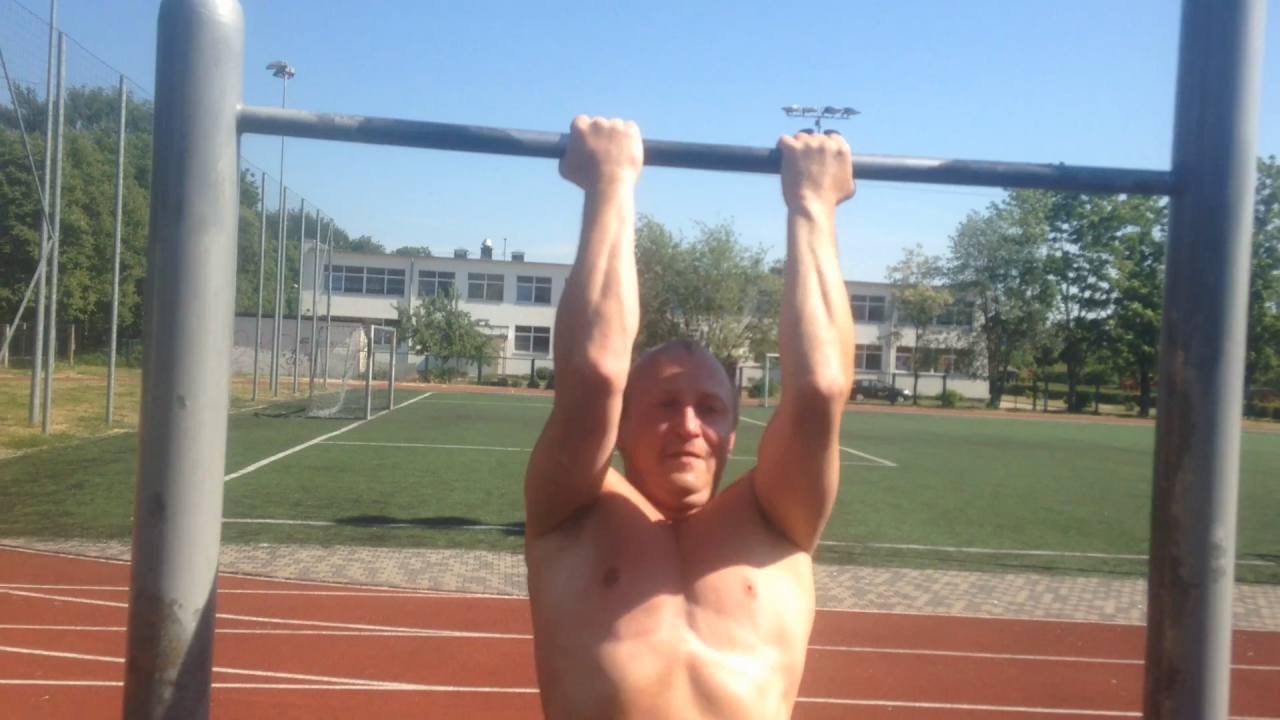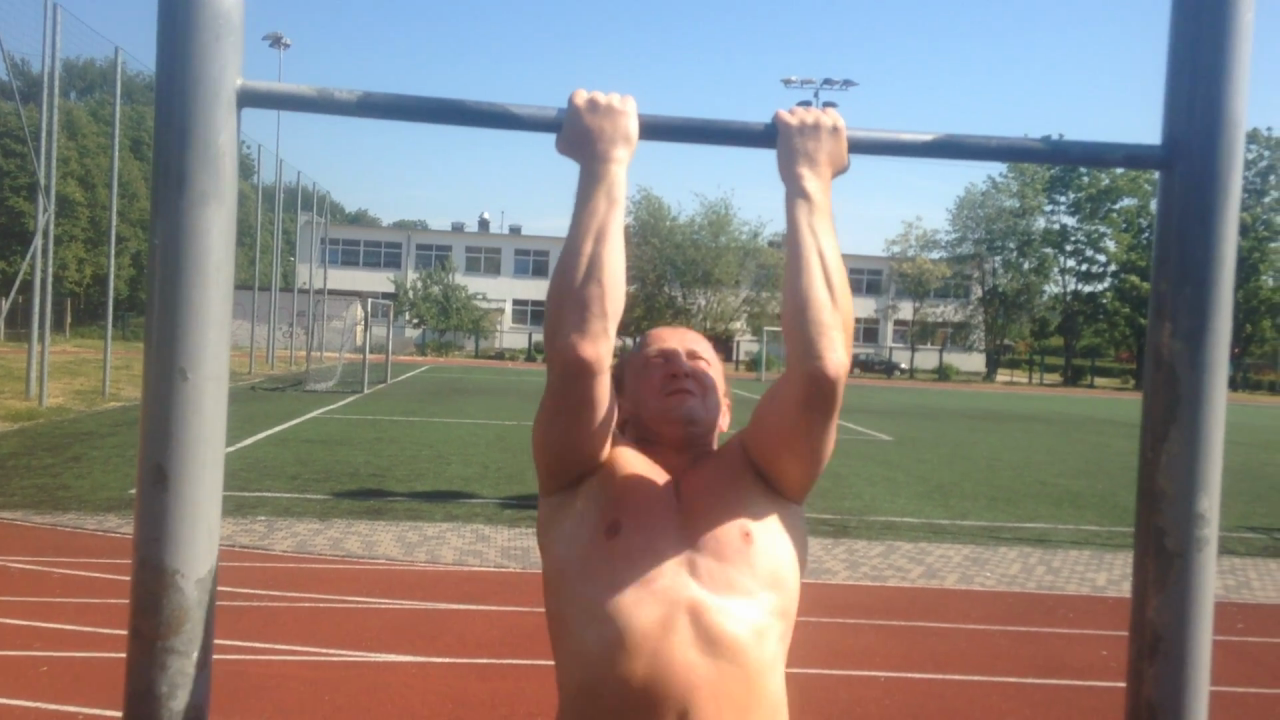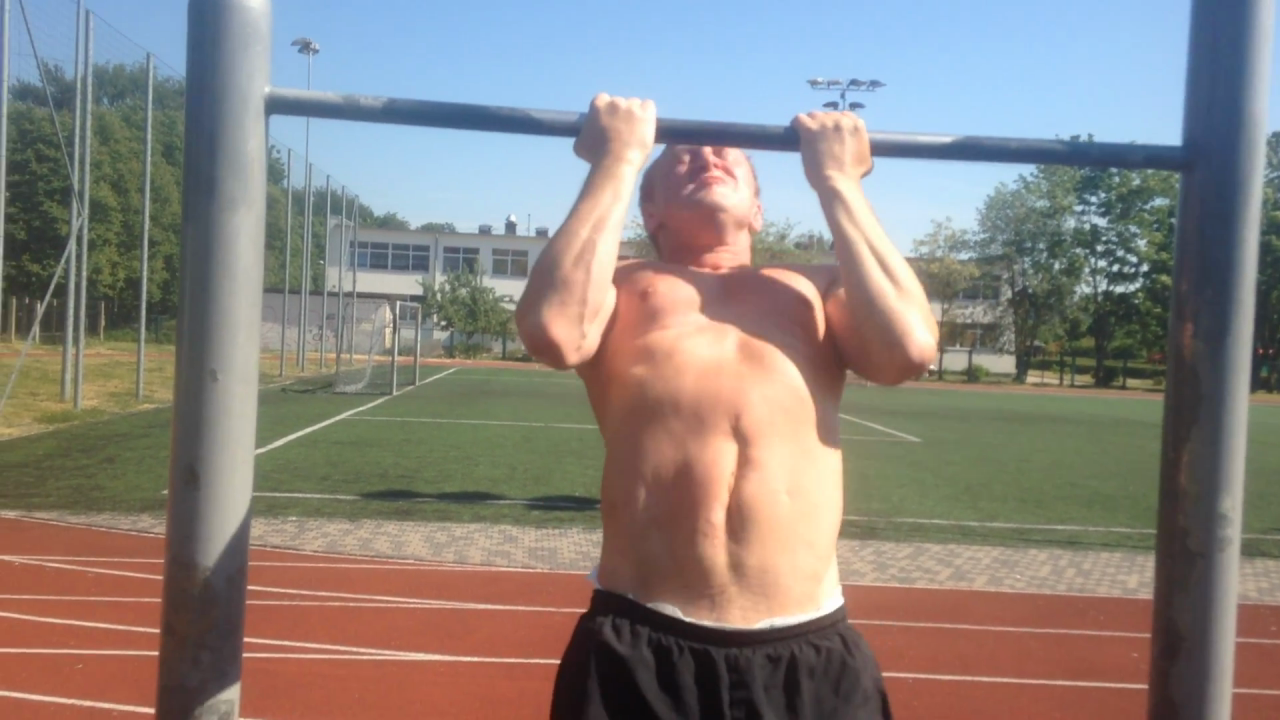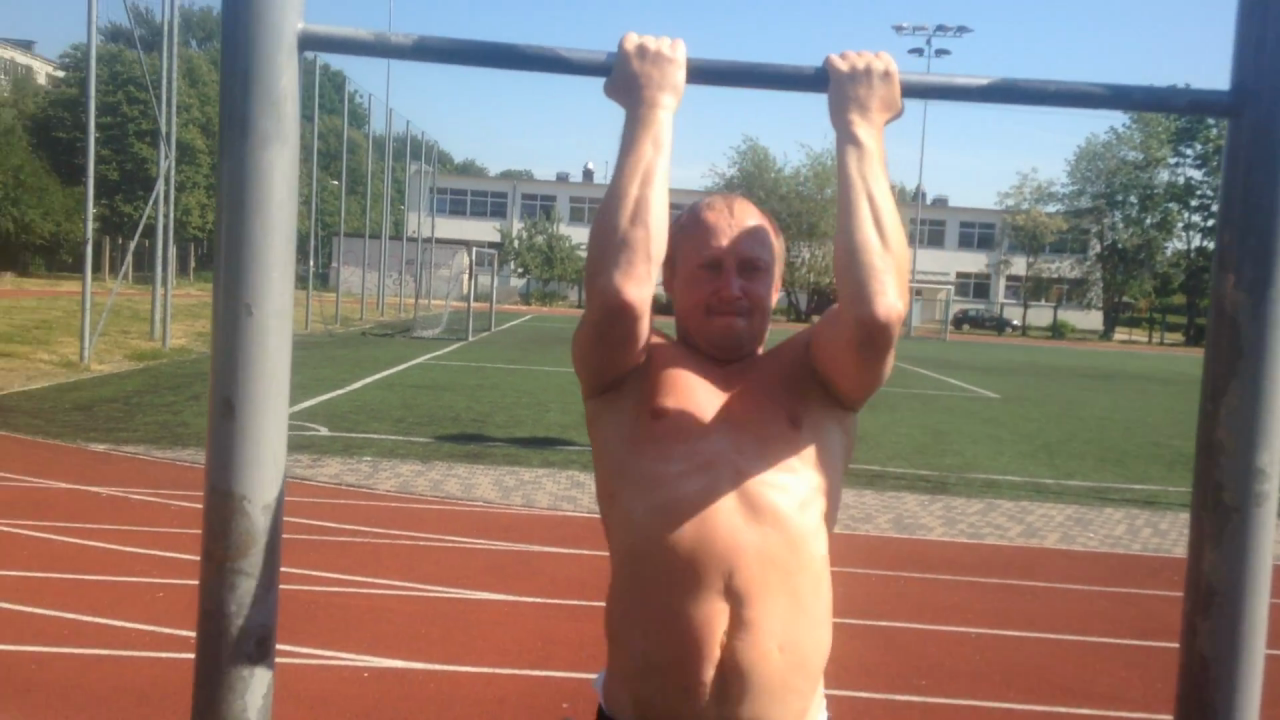
dt=1s
person 1, frame 1
left shoulder: (772, 527)
right shoulder: (577, 520)
left elbow: (823, 384)
right elbow: (593, 373)
left wrist: (811, 202)
right wrist: (610, 184)
person 1, frame 2
left shoulder: (759, 486)
right shoulder: (587, 484)
left elbow: (823, 365)
right elbow: (581, 352)
left wrist: (808, 181)
right wrist: (605, 165)
person 1, frame 3
left shoulder: (816, 286)
right shoulder: (621, 286)
left elbow: (910, 349)
right elbow: (553, 333)
left wrist: (837, 182)
right wrist: (617, 162)
person 1, frame 4
left shoulder: (814, 379)
right shoulder: (629, 376)
left elbow: (880, 308)
right elbow: (618, 292)
left wrist: (859, 128)
right wrist: (652, 108)
